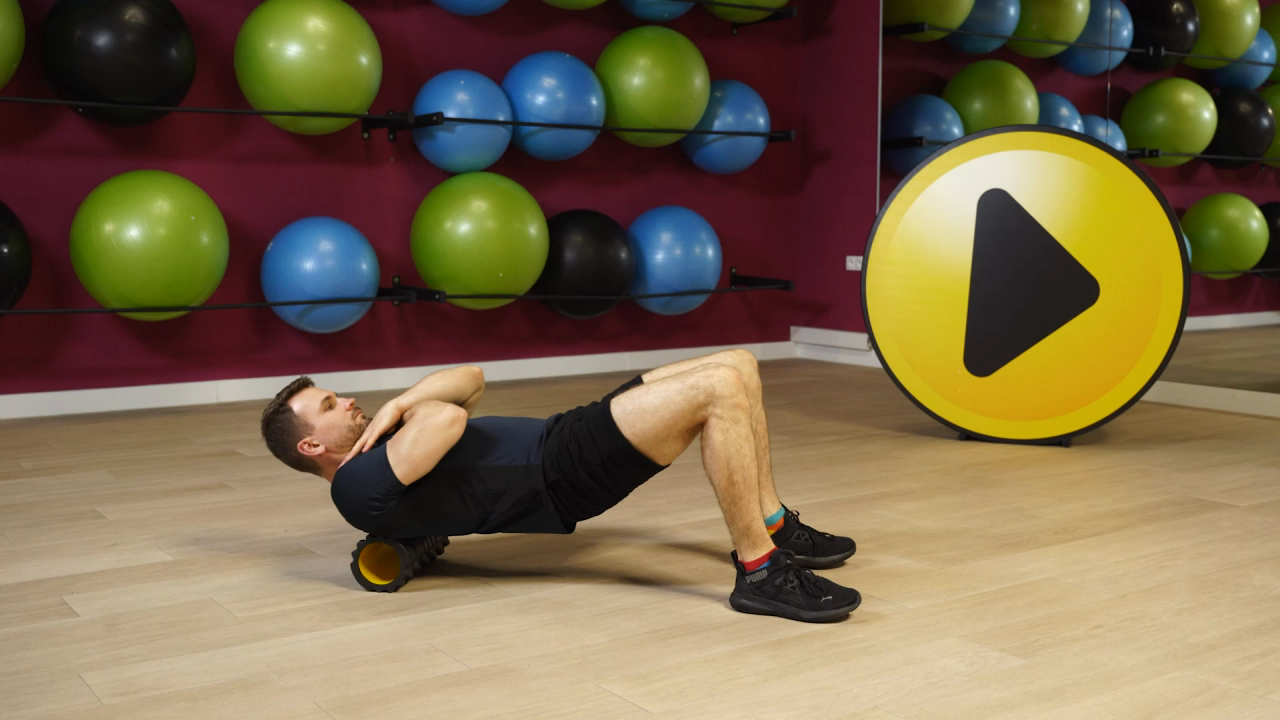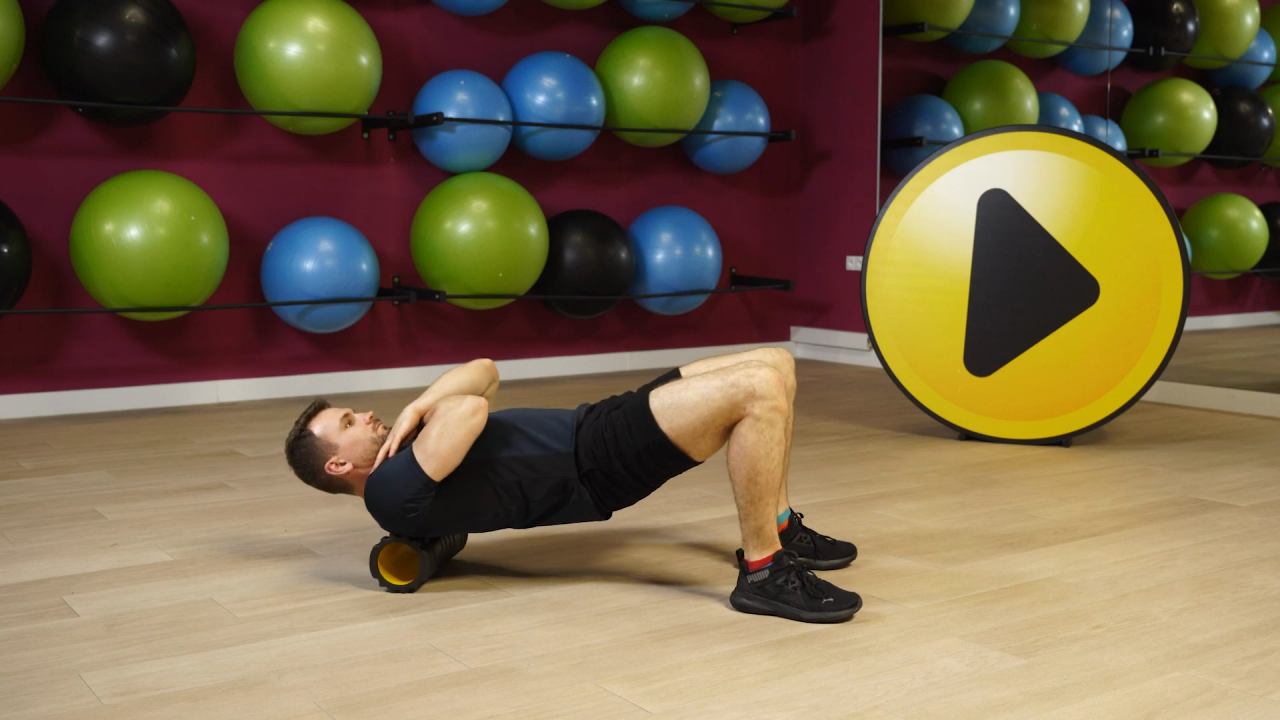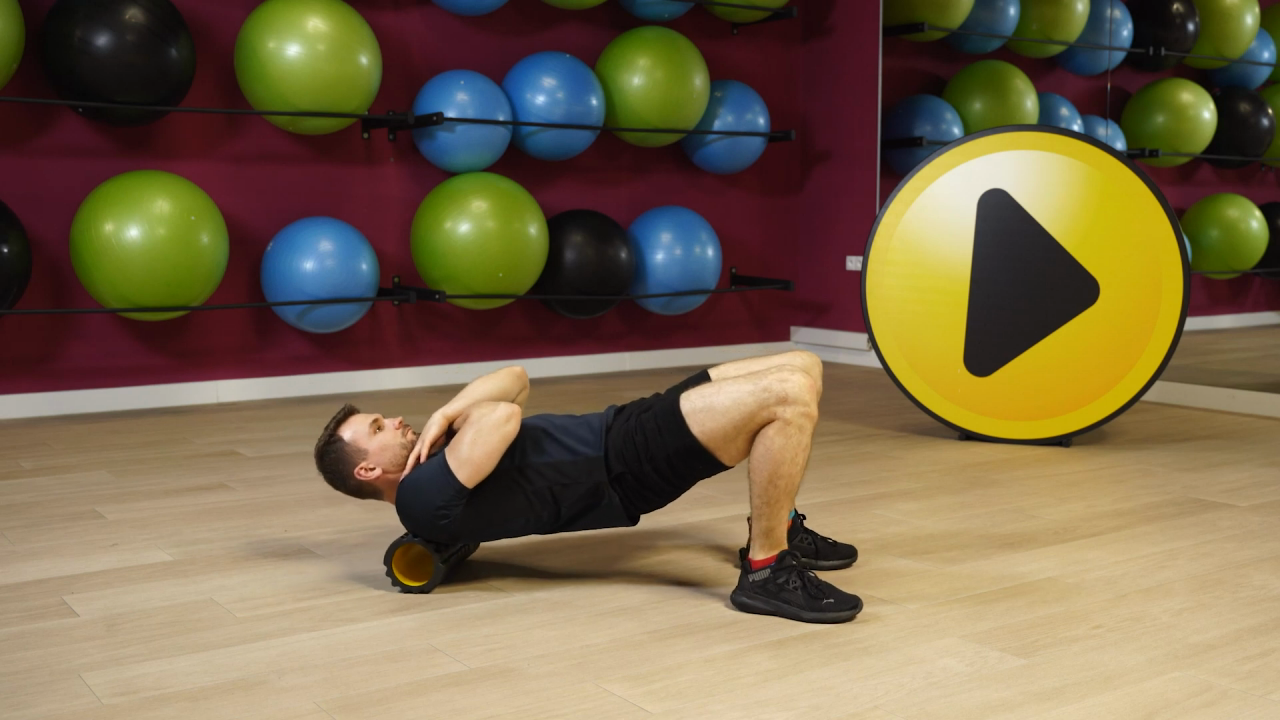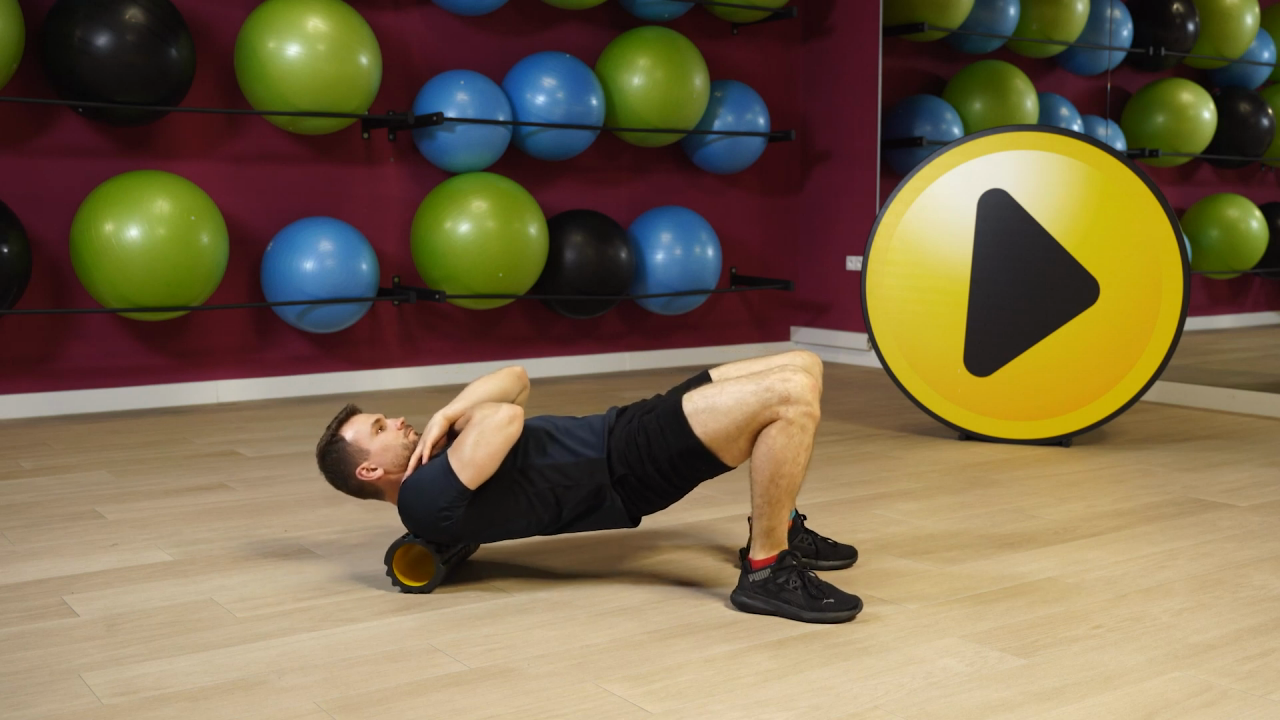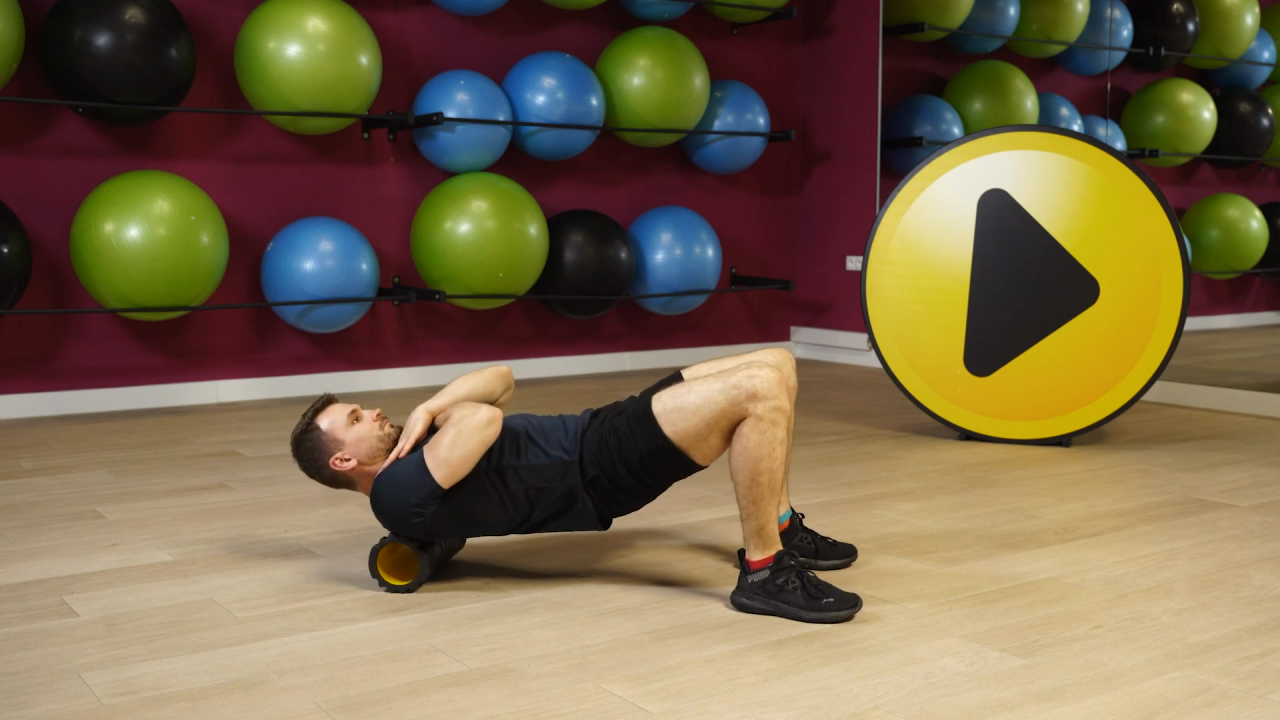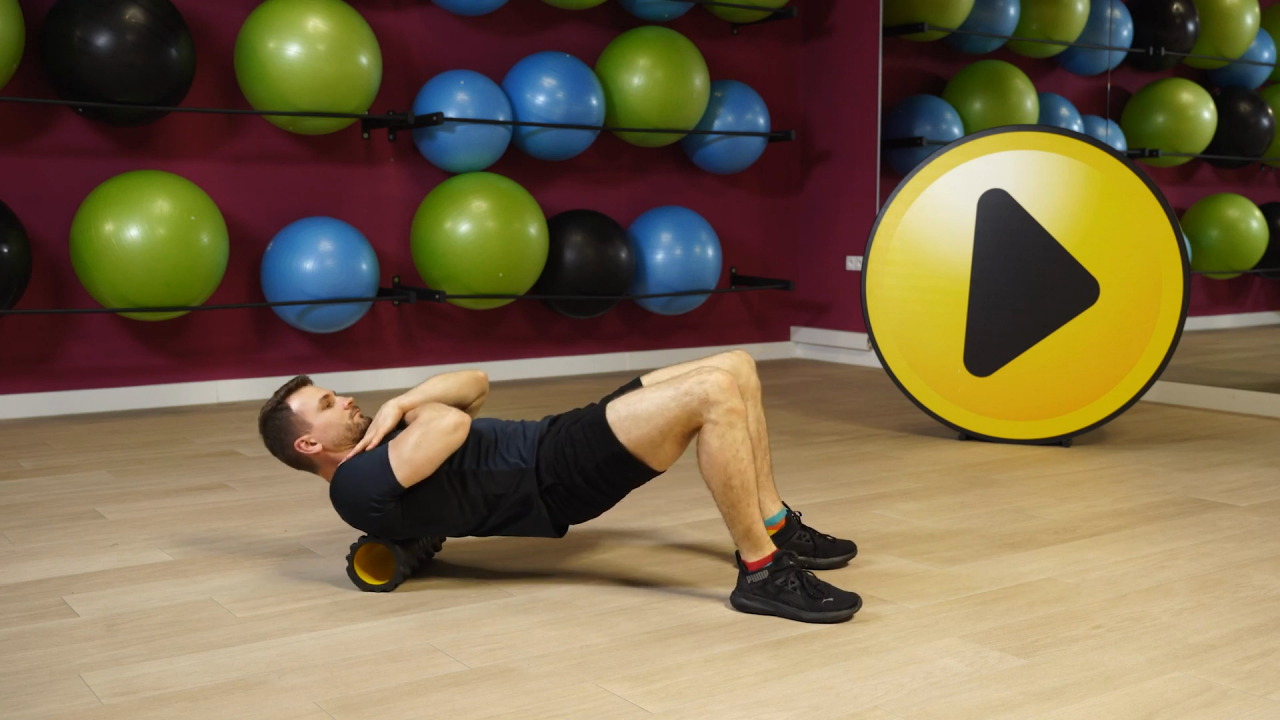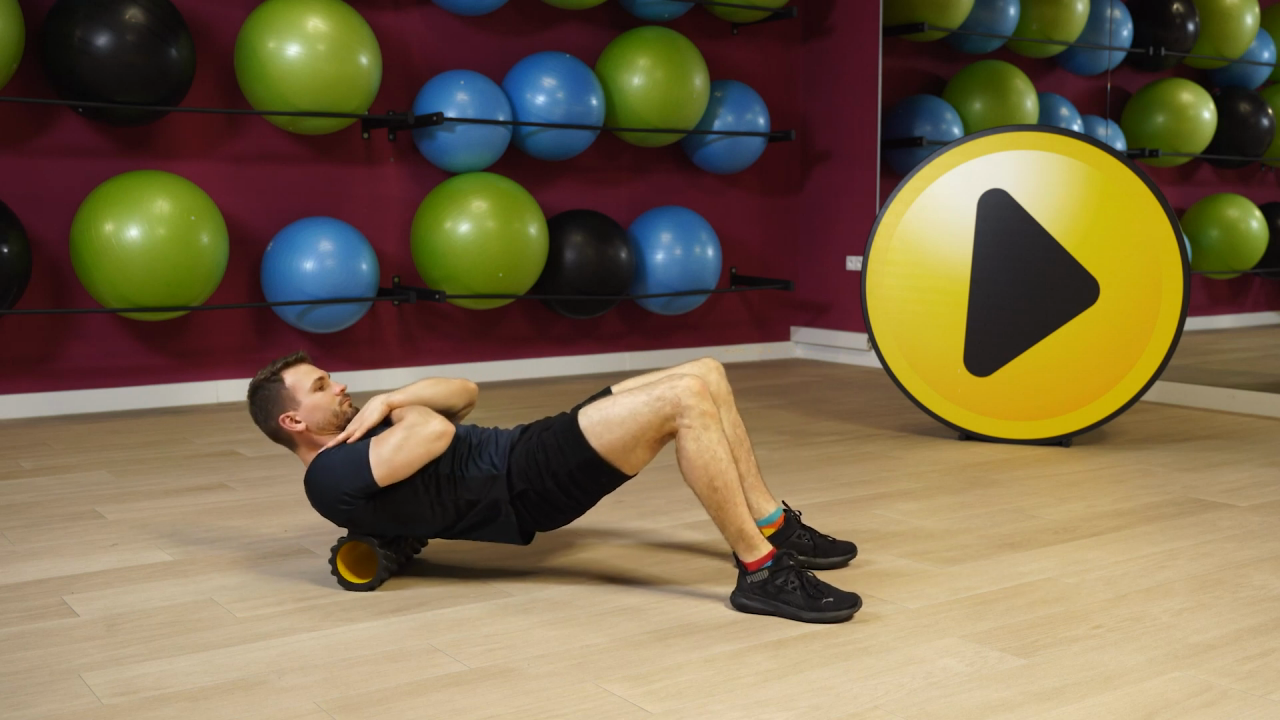
dt=0.7s
person 1, frame 1
left shoulder: (387, 443)
right shoulder: (359, 487)
left elbow: (471, 379)
right elbow: (448, 421)
left wrist: (397, 404)
right wrist: (409, 408)
left hip: (564, 441)
right hip: (562, 475)
left knee: (736, 368)
right knee: (720, 390)
left ankle: (775, 526)
right ankle: (762, 570)
person 1, frame 2
left shoulder: (408, 454)
right shoulder: (394, 492)
left elbow: (483, 372)
right elbow: (470, 408)
left wrist: (418, 407)
right wrist: (427, 409)
left hip: (596, 428)
right hip: (596, 465)
left knee: (774, 363)
right knee: (760, 390)
left ankle: (780, 529)
right ankle: (764, 572)
person 1, frame 3
left shoulder: (440, 454)
right shoulder: (426, 497)
left elbow: (515, 379)
right elbow: (503, 416)
left wrist: (446, 413)
right wrist: (457, 416)
left hip: (624, 431)
right hip: (625, 467)
left knee: (801, 367)
right knee: (789, 396)
left ankle: (781, 531)
right ankle: (766, 571)
person 1, frame 4
left shoulder: (439, 457)
right shoulder: (428, 498)
left elbow: (515, 378)
right elbow: (506, 418)
left wrist: (448, 414)
right wrist: (455, 416)
left hip: (626, 431)
right hip: (626, 469)
left knee: (801, 367)
right knee: (791, 397)
left ankle: (782, 529)
right ankle: (766, 571)
person 1, frame 5
left shoulder: (419, 451)
right shoulder: (400, 494)
left elbow: (501, 378)
right elbow: (484, 421)
left wrist: (430, 408)
right wrist: (437, 410)
left hip: (597, 435)
right hip: (596, 471)
left knee: (774, 365)
right knee: (759, 391)
left ankle: (780, 528)
right ankle: (764, 572)
person 1, frame 6
left shoulder: (384, 444)
right shoulder: (359, 486)
left elbow: (475, 383)
right elbow: (451, 425)
left wrist: (400, 404)
right wrist: (408, 406)
left hip: (559, 441)
right hip: (556, 477)
left knee: (735, 368)
right knee: (714, 393)
left ankle: (775, 526)
right ankle: (761, 571)
person 1, frame 7
left shoulder: (364, 437)
right shoulder: (331, 478)
left elbow: (464, 392)
right elbow: (436, 433)
left wrist: (387, 400)
right wrist: (396, 405)
left hip: (527, 452)
right hip: (527, 484)
left knee: (705, 375)
right knee: (686, 399)
left ankle: (774, 527)
right ankle: (762, 571)
